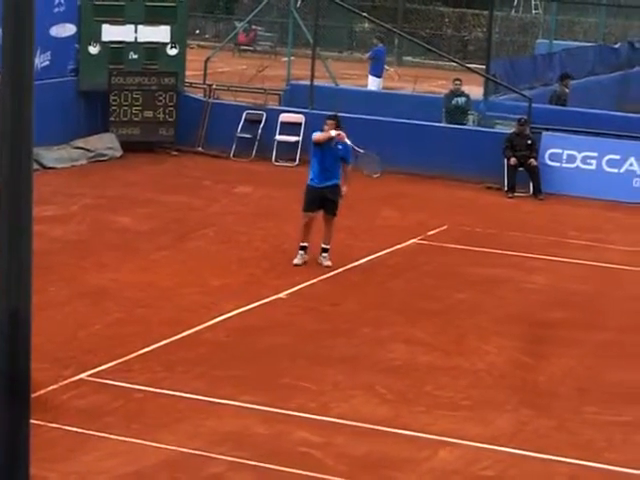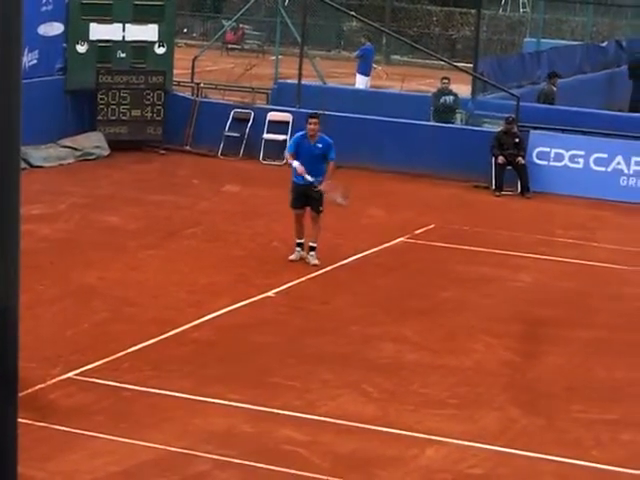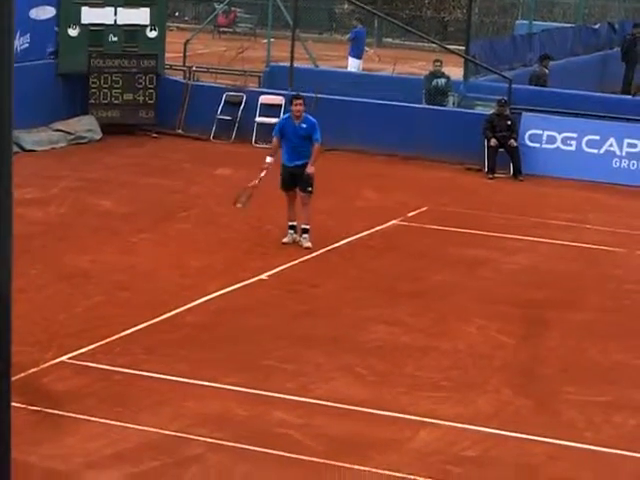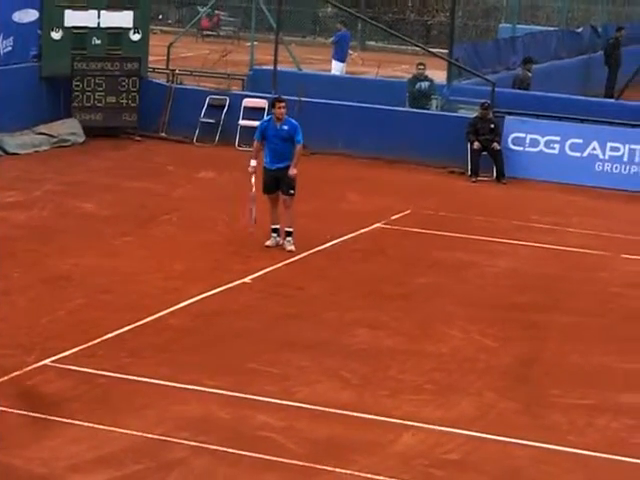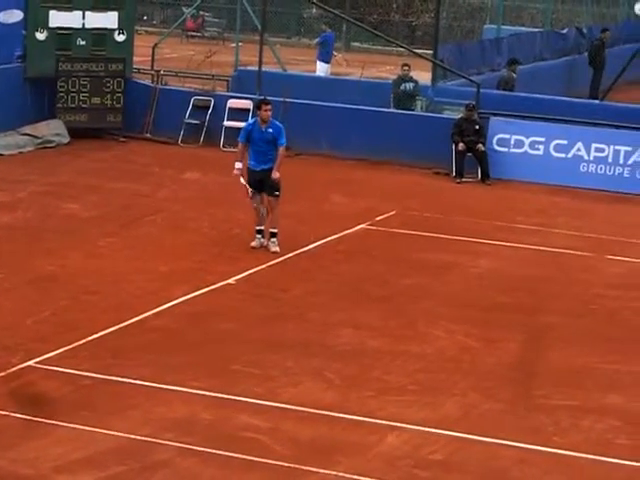
dt=0.5s
person 1, frame 1
left shoulder: (343, 144)
right shoulder: (319, 136)
left elbow: (346, 165)
right elbow: (316, 138)
left wrist: (344, 185)
right wrist: (333, 134)
left hip: (332, 187)
right hip: (314, 185)
left knee: (329, 220)
right knee: (307, 219)
left ankle: (324, 254)
right ankle: (302, 252)
person 1, frame 2
left shoulder: (327, 142)
right shoulder: (298, 138)
left elbow: (331, 163)
right elbow: (288, 155)
left wrist: (325, 182)
right wrist: (296, 164)
left hip: (316, 184)
right hip: (298, 183)
left knee: (315, 217)
right knee: (298, 216)
left ankle: (312, 252)
right ankle: (299, 249)
person 1, frame 3
left shoulder: (312, 123)
right shoulder: (284, 121)
left elbow: (317, 144)
right elbow: (276, 140)
left wrist: (311, 165)
right wrist: (269, 159)
left hip: (304, 166)
right hip: (287, 165)
left knee: (305, 200)
right knee: (290, 198)
left ankle: (305, 235)
right ankle: (292, 232)
person 1, frame 4
left shoulder: (293, 125)
right shoulder: (265, 124)
left elbow: (299, 146)
right elbow: (257, 143)
left wrist: (293, 167)
right wrist: (253, 163)
left hip: (287, 168)
right hip: (269, 168)
left knee: (287, 202)
right knee: (273, 202)
left ankle: (288, 238)
right ankle: (275, 235)
person 1, frame 5
left shoulder: (278, 128)
right shoulder: (249, 126)
left elbow: (281, 149)
right elbow: (242, 146)
left wrist: (276, 170)
right wrist: (239, 165)
left hip: (270, 170)
right hip: (253, 169)
left knee: (272, 204)
right knee: (257, 204)
left ankle: (273, 239)
right ankle: (260, 236)
